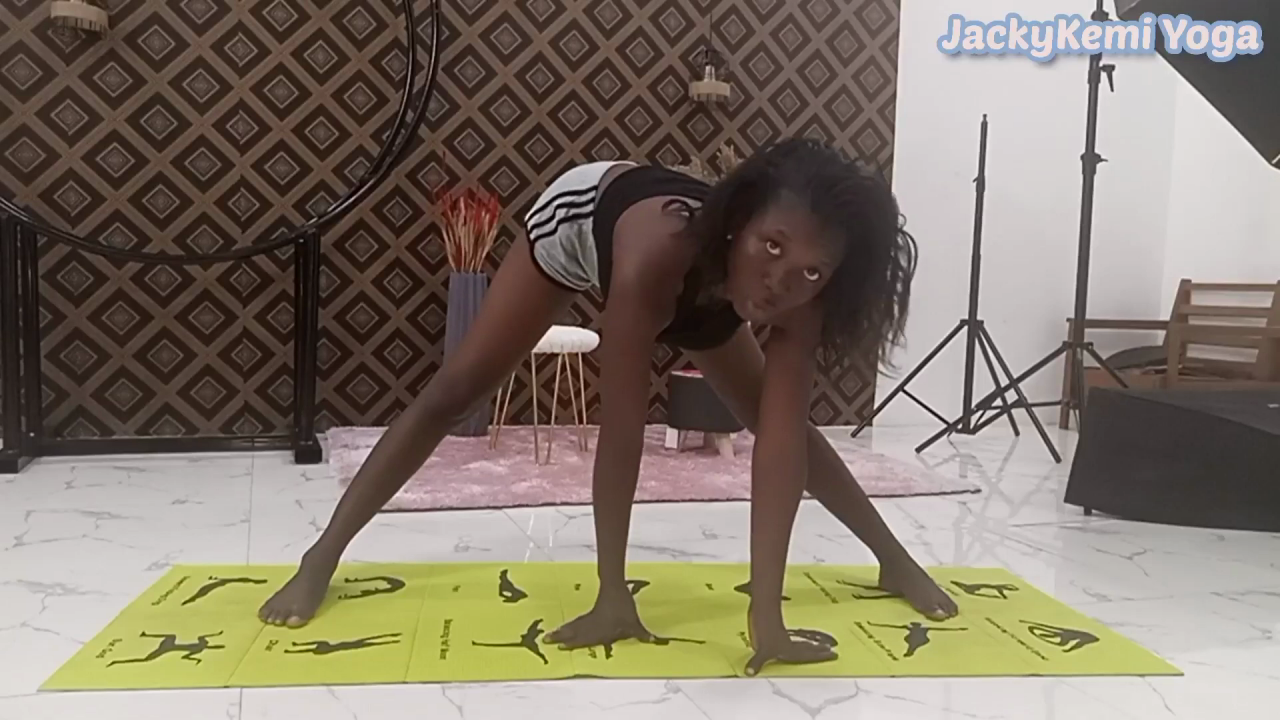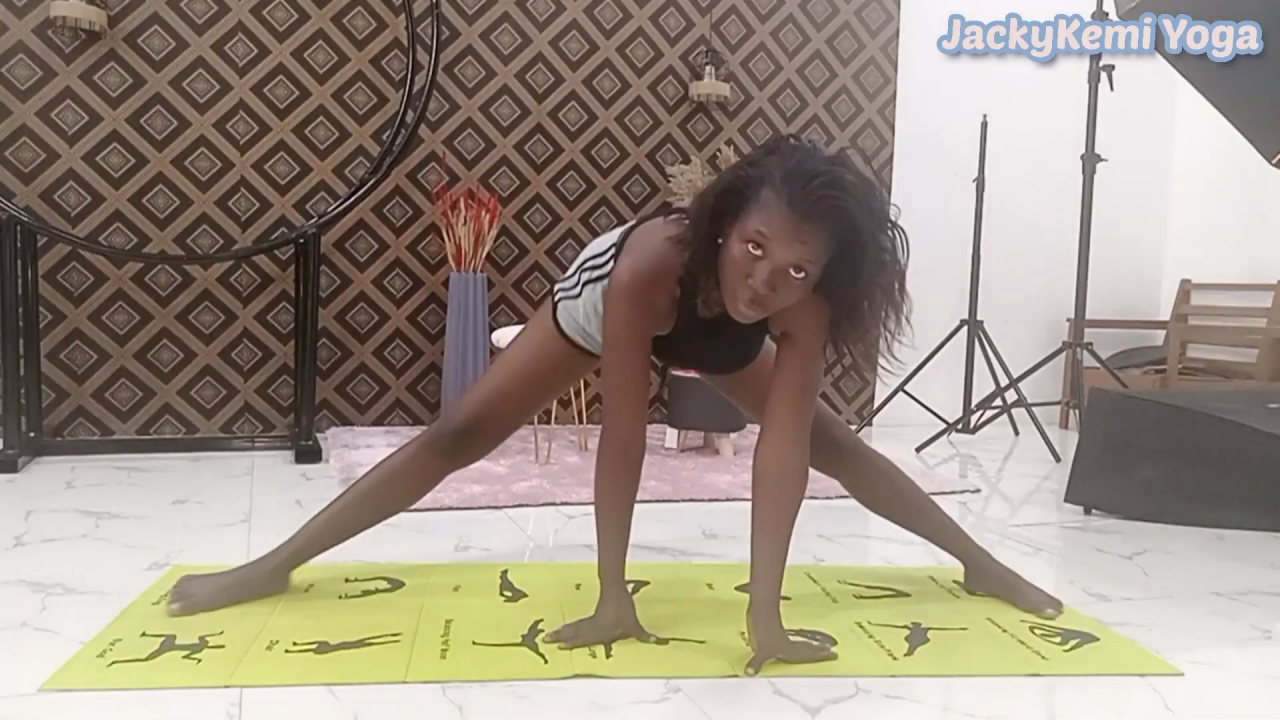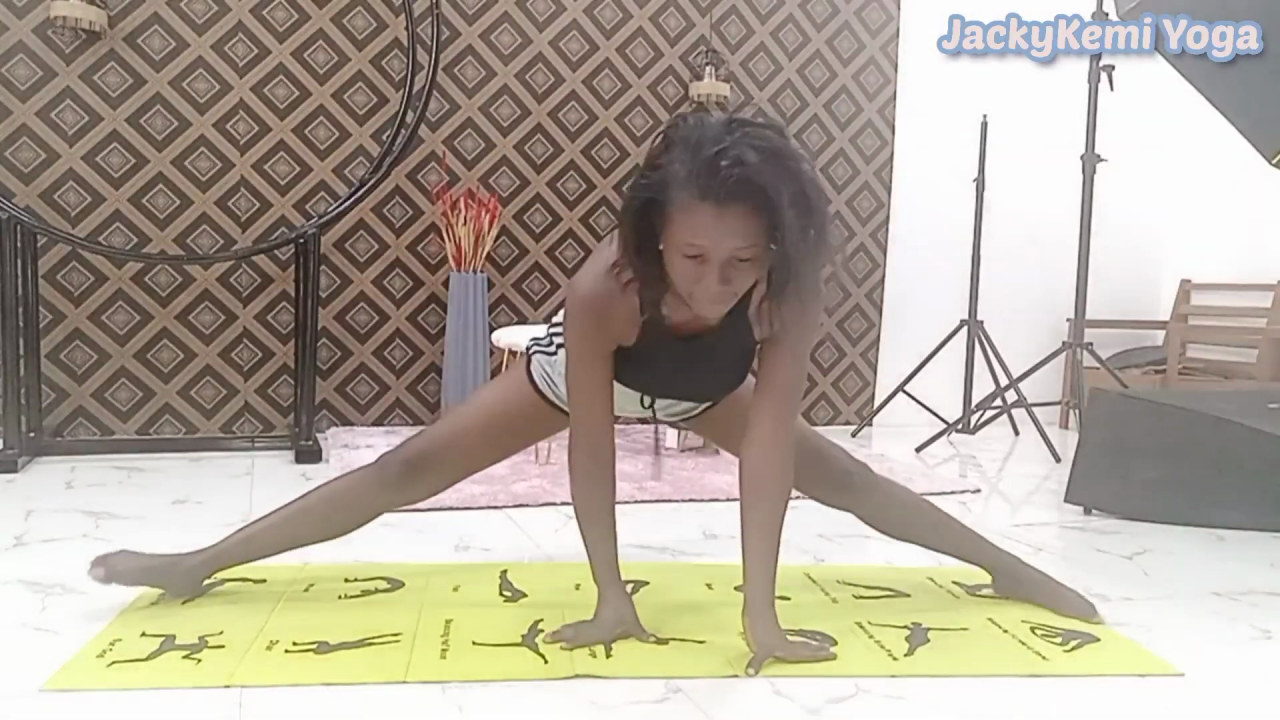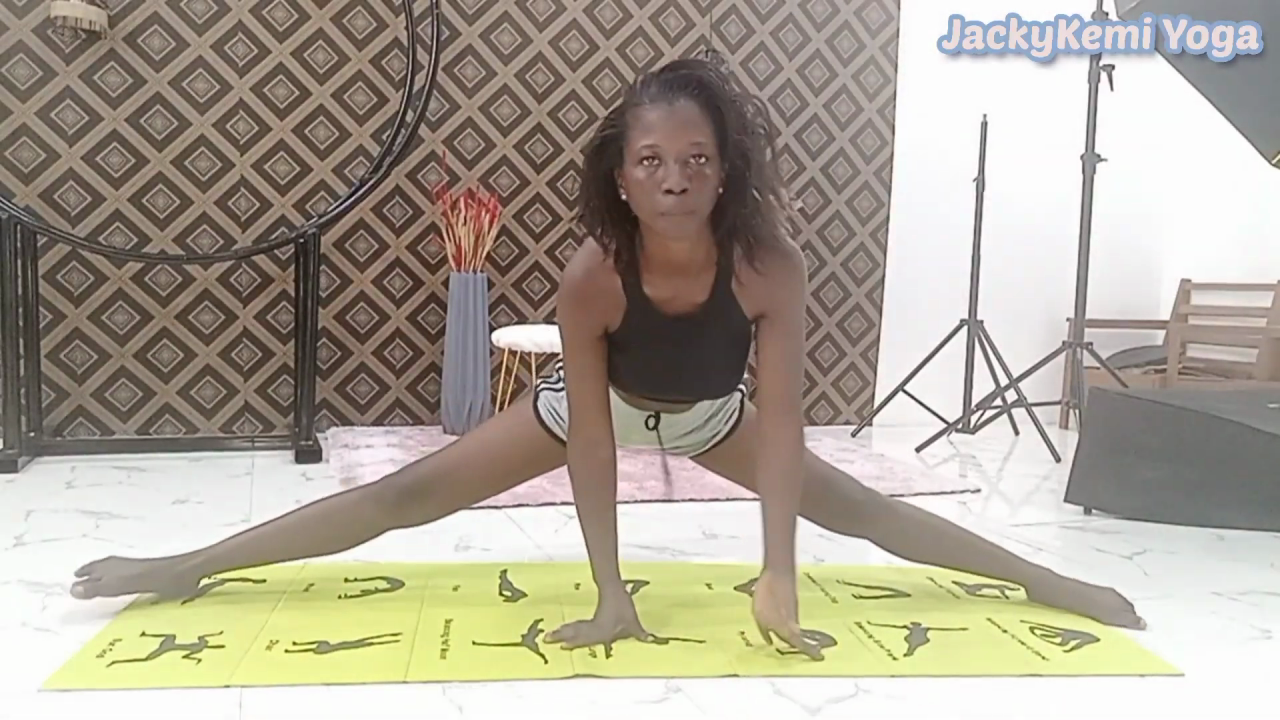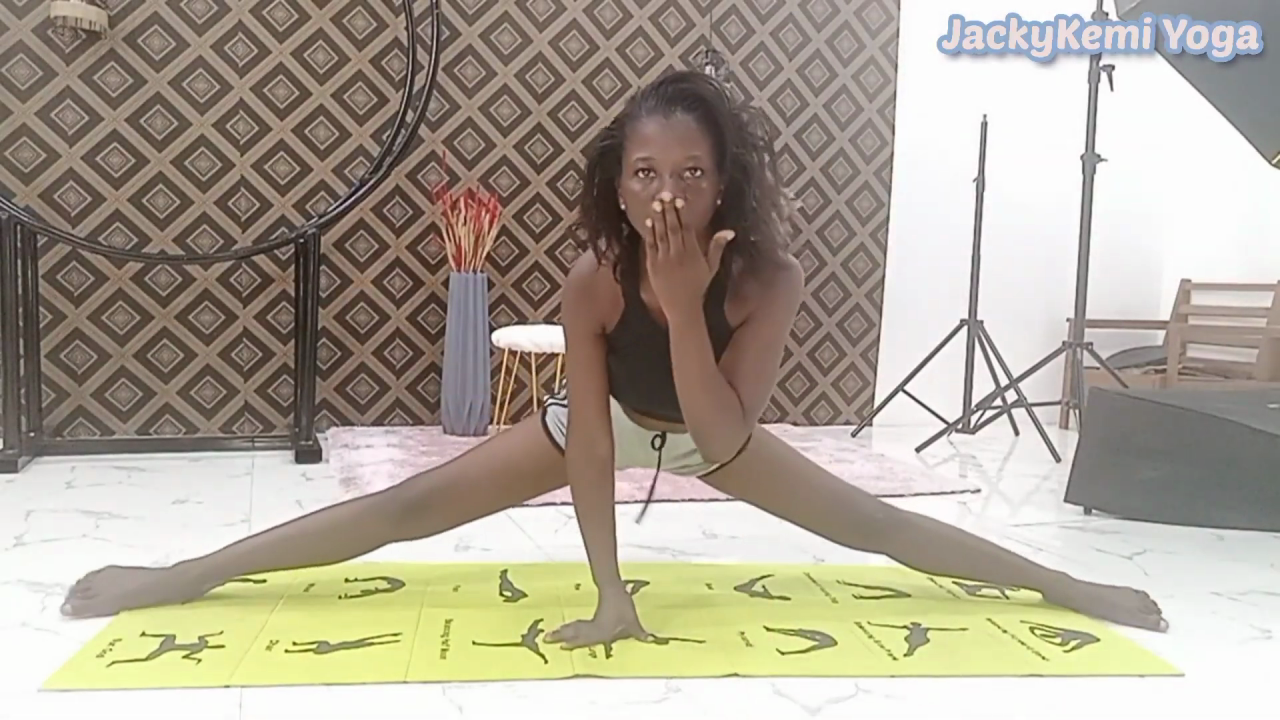
dt=1s
person 1, frame 1
left shoulder: (796, 299)
right shoulder: (658, 253)
left elbow: (781, 446)
right elbow: (622, 437)
left wrist: (767, 614)
right wrist: (611, 597)
right hip: (583, 213)
left knee: (782, 418)
right knee: (454, 393)
left ankle: (896, 561)
right ankle: (321, 559)
person 1, frame 2
left shoulder: (807, 306)
right shoulder: (652, 263)
left elbow: (783, 452)
right elbow: (622, 442)
left wrist: (766, 615)
right wrist: (612, 599)
left hip: (718, 341)
right hip: (597, 303)
left knee: (836, 446)
right knee: (455, 437)
left ankle: (980, 563)
right ankle: (269, 567)
person 1, frame 3
left shoulder: (790, 297)
right shoulder: (603, 290)
left elbow: (767, 452)
right elbow: (592, 453)
left wrist: (759, 616)
right wrist: (610, 599)
left hip: (704, 390)
right hip: (582, 372)
left knee: (849, 482)
right knee: (409, 470)
left ankle: (1015, 571)
right ankle: (195, 563)
person 1, frame 4
left shoulder: (770, 264)
right shoulder: (592, 277)
left elbow: (780, 419)
right elbow: (591, 443)
left wrist: (775, 577)
right wrist: (609, 598)
left hip: (712, 415)
right hip: (594, 405)
left knee: (863, 511)
right knee: (404, 494)
left ankle: (1054, 583)
right ankle: (180, 569)
person 1, frame 5
left shoulder: (767, 276)
right shoulder: (594, 279)
left elbow: (721, 438)
right elbow: (590, 444)
left wrist: (683, 305)
right wrist: (609, 595)
left hip: (711, 430)
right hip: (605, 421)
left knee: (874, 526)
right knee: (411, 505)
left ankle: (1073, 587)
right ankle: (182, 576)
